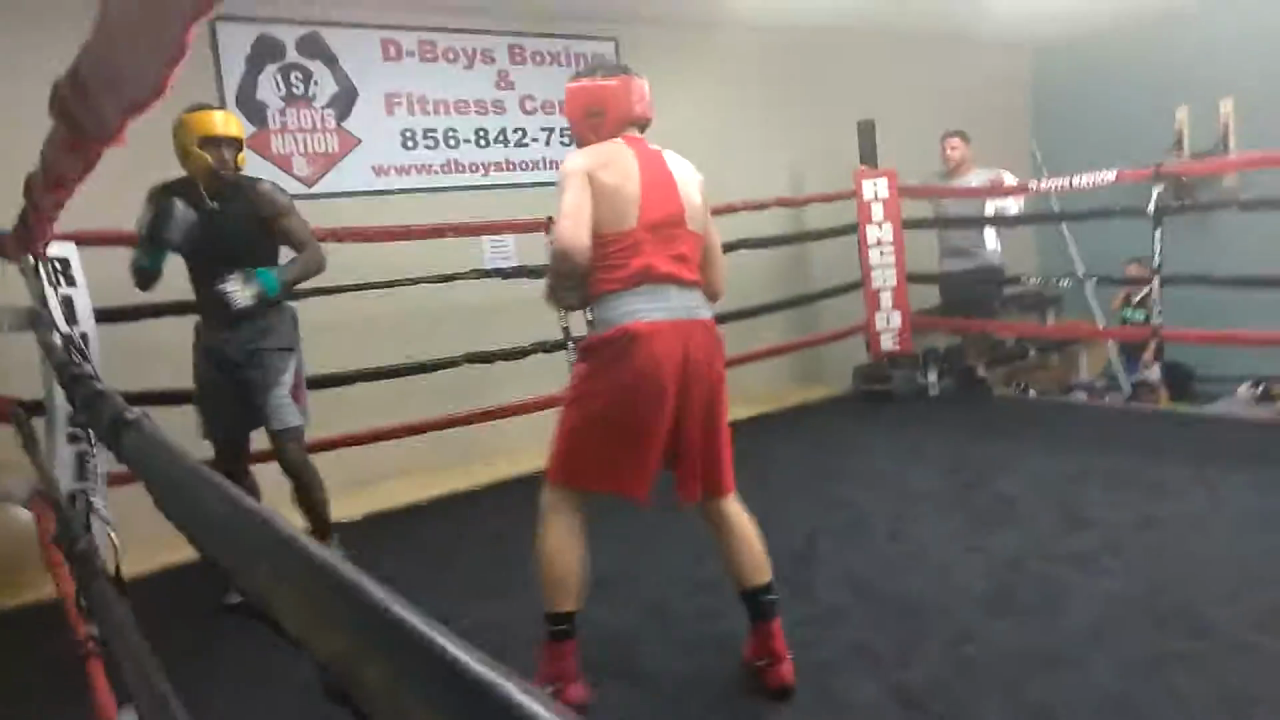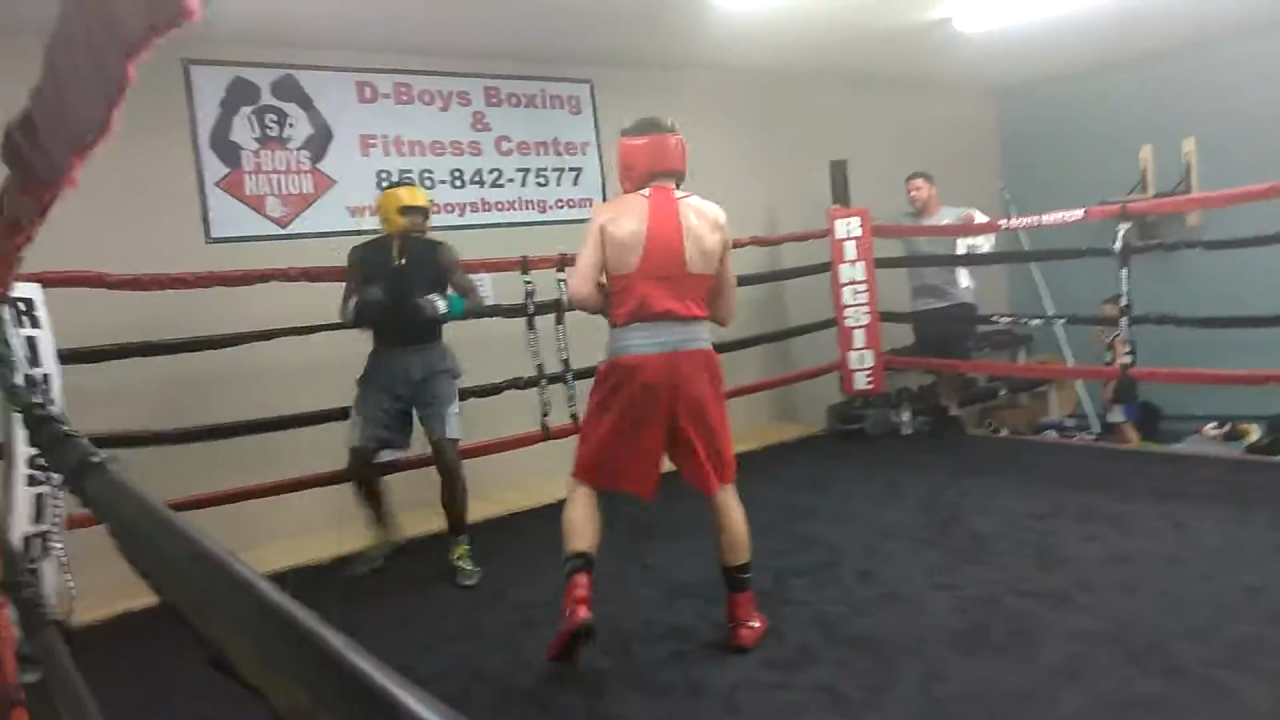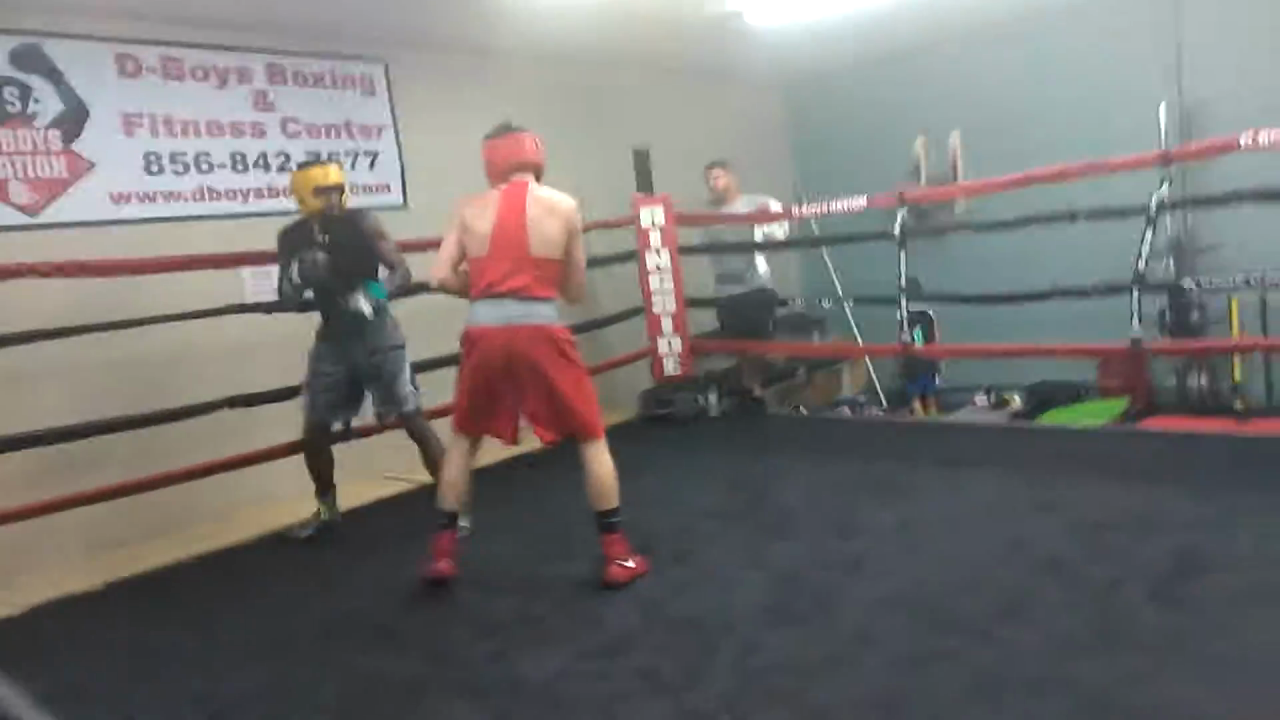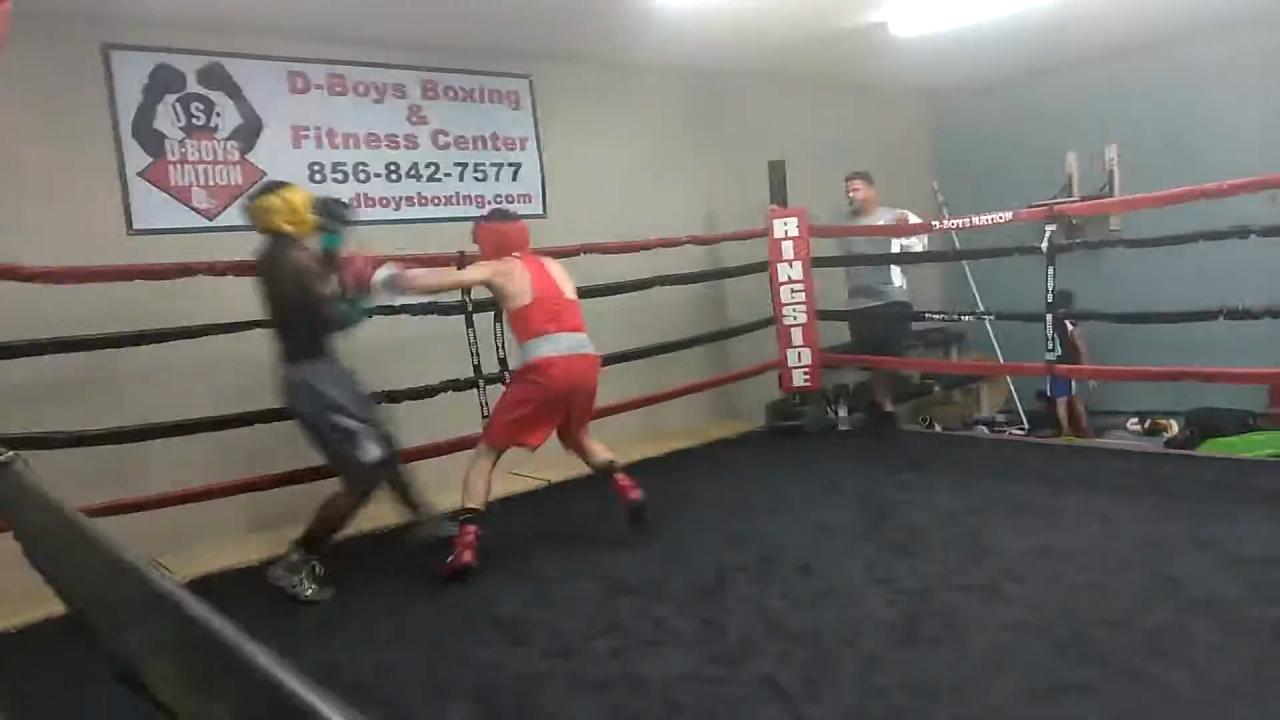
dt=1s
person 1, frame 1
left shoulder: (586, 163)
right shoulder: (686, 170)
left elbow: (571, 248)
left wrist: (564, 288)
left hip: (629, 341)
right hip: (698, 336)
left knee: (561, 500)
right knee: (719, 497)
left ankle: (558, 669)
right ankle: (771, 647)
person 1, frame 2
left shoulder: (610, 216)
right shoulder: (713, 218)
left elbow: (581, 293)
right elbow: (725, 313)
left wrist: (619, 305)
left hip: (632, 364)
right hip: (694, 360)
left knee: (586, 482)
right knee: (721, 486)
left ankle: (577, 597)
right ankle: (743, 614)
person 1, frame 3
left shoulder: (471, 209)
right shoulder: (563, 206)
left elbow: (440, 277)
right elbow: (575, 291)
left hip: (484, 333)
right hip: (540, 331)
left knee: (464, 438)
right knee: (591, 439)
left ankle: (443, 550)
right ankle: (617, 555)
person 1, frame 4
left shoulder: (498, 269)
right shoulder: (554, 267)
left elbow: (437, 281)
left hip: (547, 367)
right hip: (585, 361)
left knee: (487, 452)
right knee: (575, 435)
left ankle: (466, 543)
right ankle: (625, 487)
person 2, frame 1
left shoulder: (261, 195)
right shoulder: (169, 199)
left elbow: (314, 255)
right elbow: (144, 281)
left wrist: (263, 283)
right wrist: (154, 245)
left hip: (267, 332)
right hip: (216, 336)
left knee: (291, 452)
right knee: (228, 458)
person 2, frame 2
left shoulder: (439, 253)
right shoulder: (364, 256)
left elbow: (473, 300)
right elbow: (349, 309)
left wrist: (446, 307)
right wrist: (358, 309)
left hip: (431, 360)
right hip: (385, 361)
left knee: (448, 457)
right knee: (360, 461)
left ankle: (461, 547)
right ankle: (384, 532)
person 2, frame 3
left shoulder: (362, 224)
right shoulder: (291, 238)
left elbow: (401, 272)
right elbow: (287, 298)
left wrist: (374, 296)
right wrist: (294, 279)
left hip: (375, 331)
right hip: (332, 336)
left knee: (411, 420)
right knee: (314, 431)
right ankle: (326, 507)
person 2, frame 4
left shoulder: (279, 256)
right shoulder: (291, 260)
left elbow: (328, 284)
right elbow: (334, 317)
left wrist: (331, 242)
right wrist: (353, 307)
left hip: (316, 371)
right hip: (313, 377)
left knee: (380, 452)
right knee: (364, 475)
left ankle: (420, 515)
right ankle: (294, 563)
person 3, frame 1
left shoulder: (991, 178)
left elbow: (1013, 210)
left wrist: (1001, 191)
left hip: (983, 264)
right hip: (950, 267)
left knee: (982, 322)
left ankle: (980, 370)
right ankle: (971, 370)
person 3, frame 2
left shoulder: (959, 216)
right shoulder: (904, 222)
left elbow: (985, 238)
left hip: (957, 302)
right hip: (923, 307)
left knee: (956, 361)
left ankle: (952, 409)
right ankle: (947, 409)
person 3, frame 3
left shoulder: (758, 205)
left elbow: (780, 234)
left hip: (757, 288)
right hip: (726, 292)
left knee: (760, 343)
left ankle: (761, 389)
right ankle: (754, 392)
person 3, frame 4
left shoulder: (896, 217)
right shoulder: (843, 223)
left elbow: (918, 246)
left hip: (892, 301)
right hip: (859, 305)
left knee: (892, 358)
right ankle: (884, 406)
